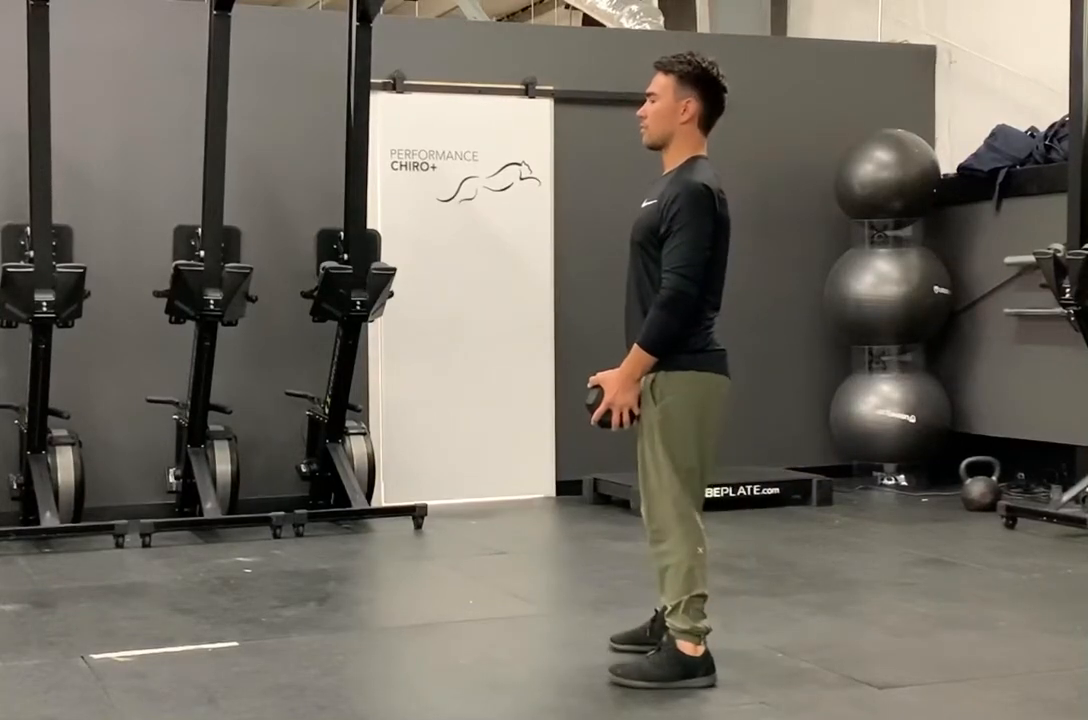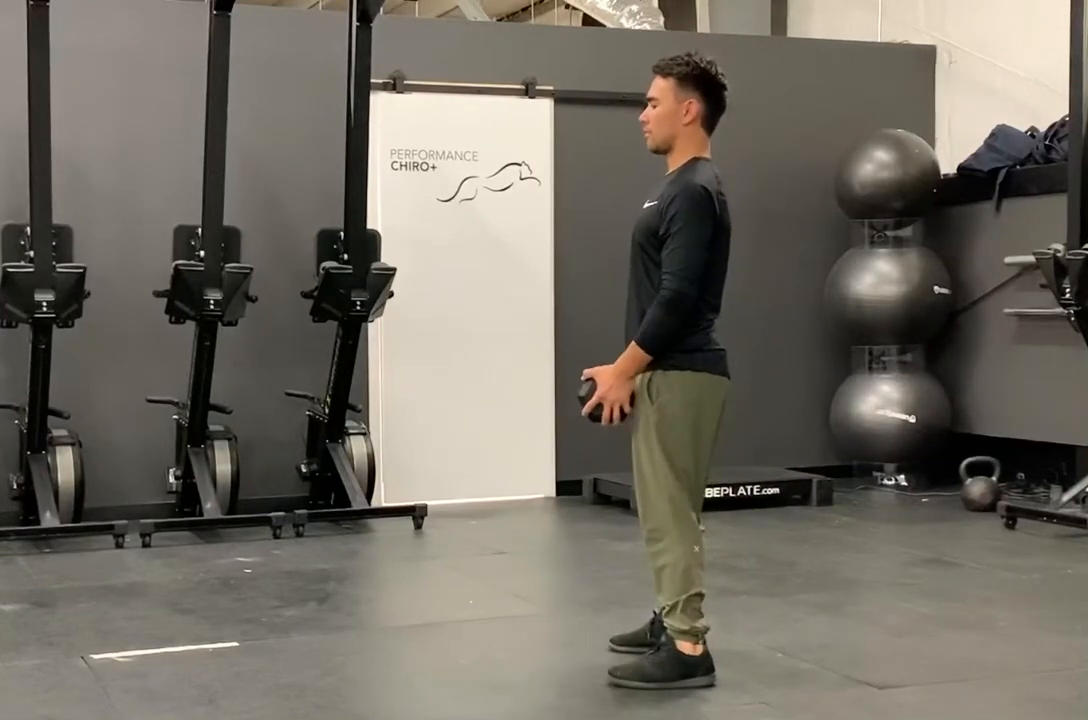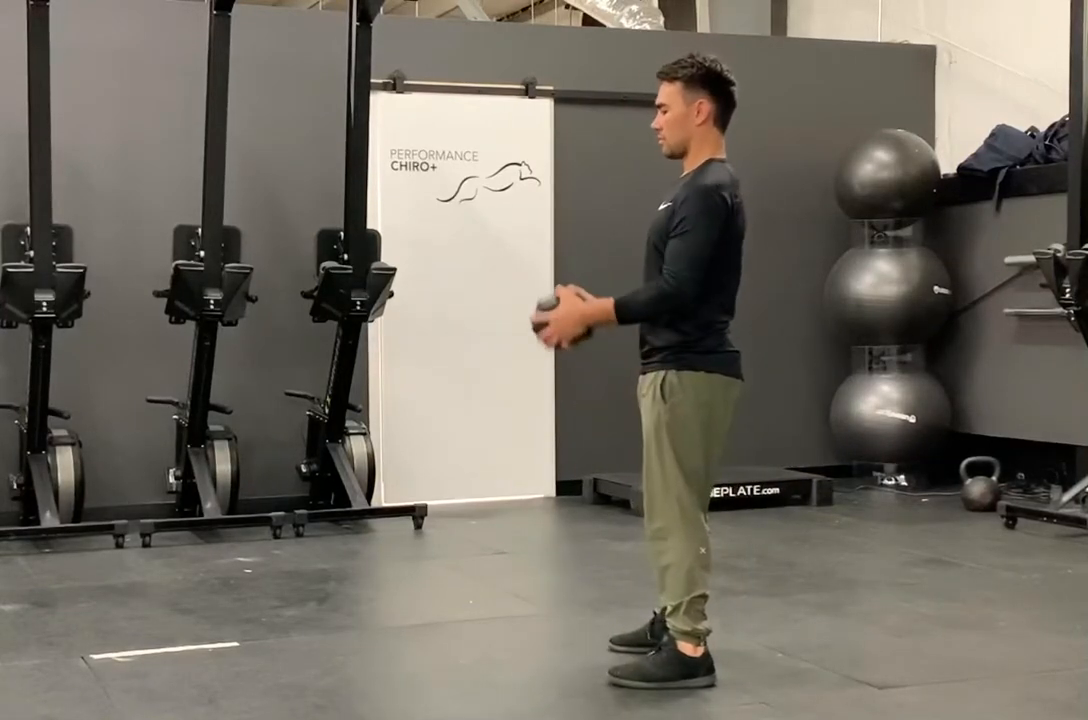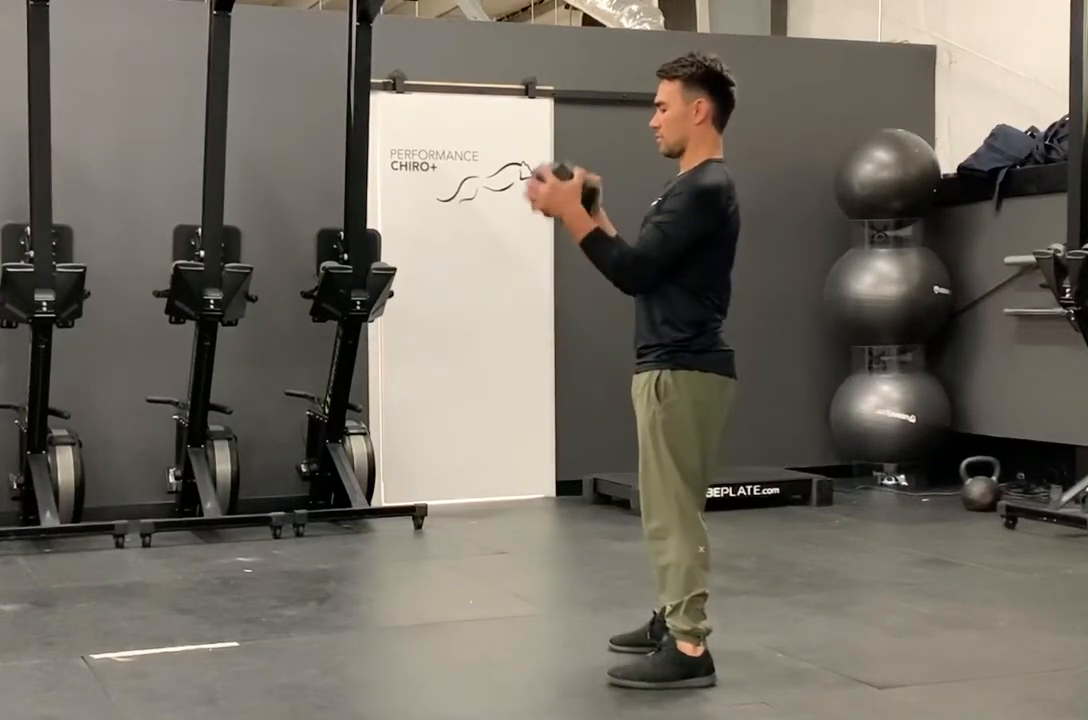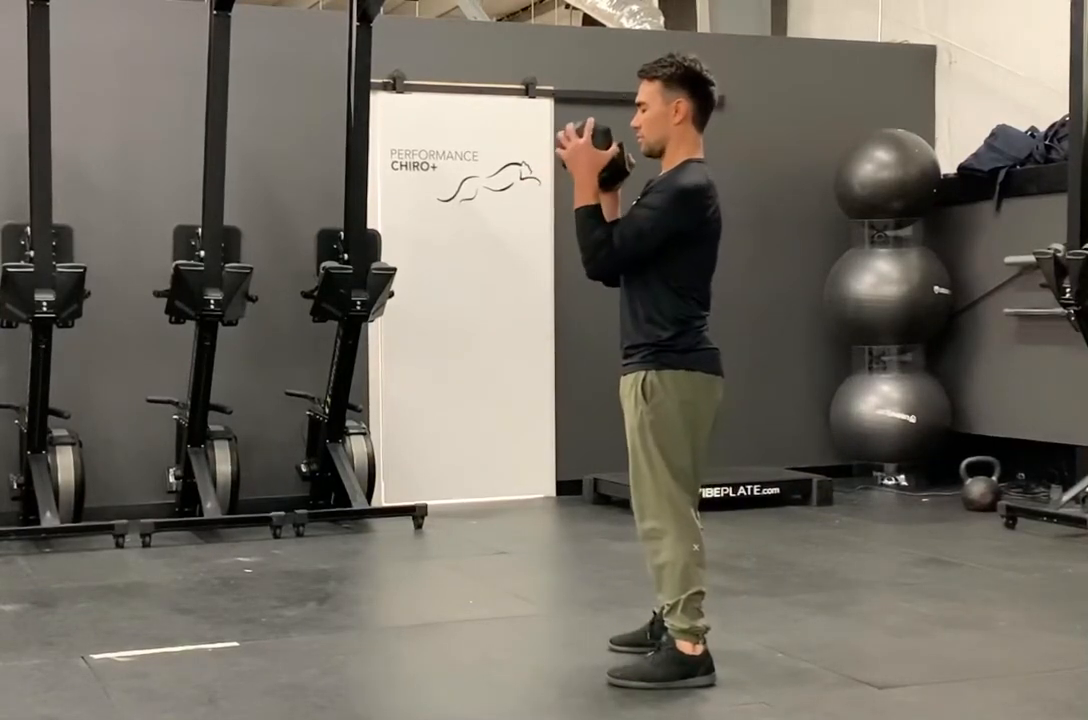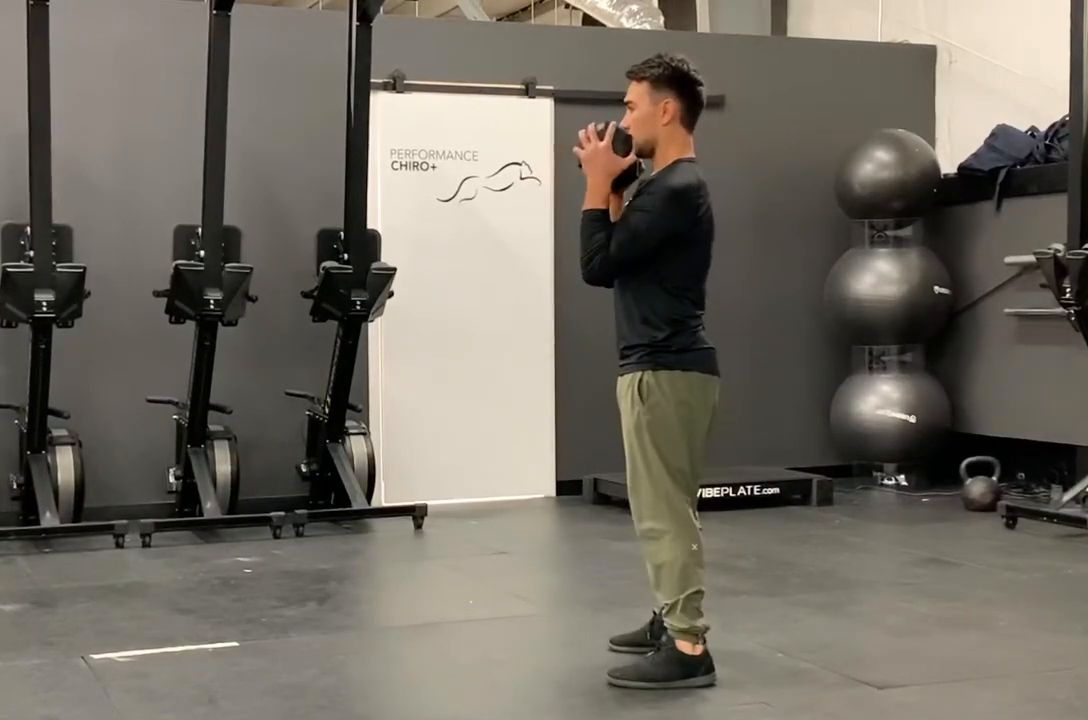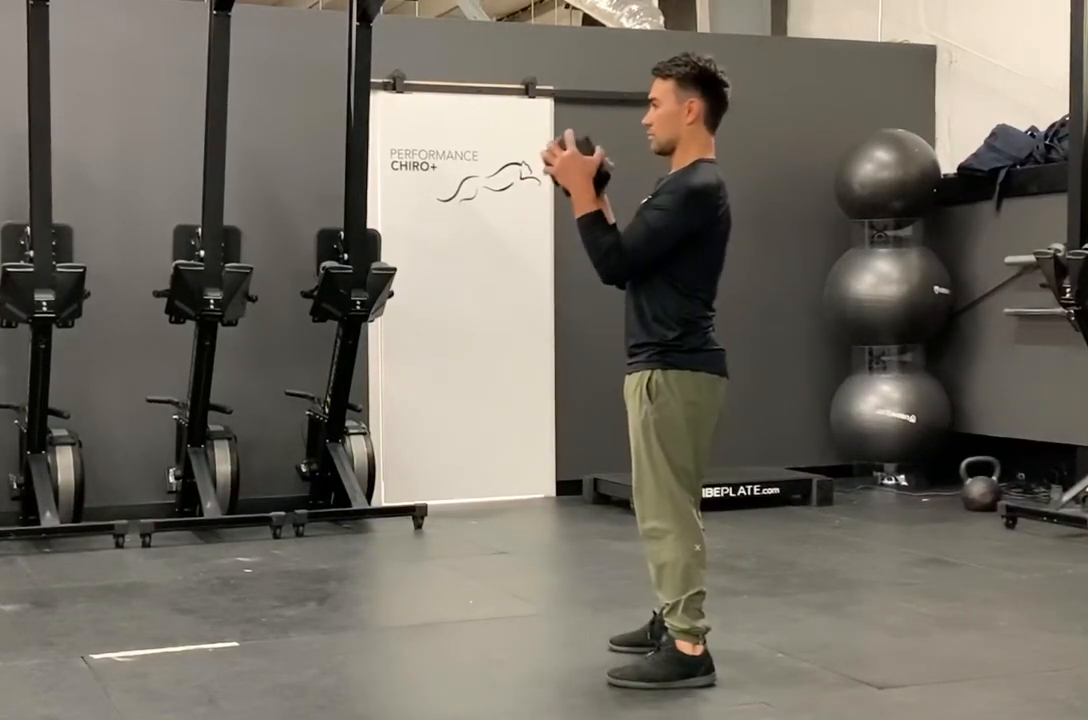
dt=0.3s
person 1, frame 1
left shoulder: (694, 190)
right shoulder: (673, 185)
left elbow: (679, 297)
left wrist: (628, 373)
right wrist: (633, 369)
left hip: (681, 374)
right hip: (670, 371)
left knee: (672, 510)
right knee: (664, 505)
left ankle: (688, 648)
right ankle: (673, 619)
person 1, frame 2
left shoulder: (694, 191)
right shoulder: (679, 186)
left elbow: (680, 298)
left wrist: (621, 372)
right wrist: (628, 366)
left hip: (678, 374)
right hip: (669, 370)
left knee: (669, 511)
right knee: (665, 508)
left ankle: (686, 649)
right ankle: (673, 620)
person 1, frame 3
left shoulder: (708, 191)
right shoulder: (698, 188)
left elbow: (676, 292)
left wrist: (590, 314)
right wrist: (596, 305)
left hip: (689, 372)
right hip: (678, 367)
left knee: (676, 511)
right knee: (669, 508)
left ankle: (688, 650)
right ankle: (674, 620)
person 1, frame 4
left shoulder: (704, 189)
right shoulder: (693, 186)
left elbow: (634, 270)
right elbow: (642, 264)
left wrist: (570, 215)
right wrist: (586, 214)
left hip: (683, 371)
right hip: (671, 366)
left knee: (674, 510)
right knee: (667, 508)
left ankle: (688, 649)
right ankle: (674, 621)
person 1, frame 5
left shoulder: (685, 188)
right shoulder: (674, 185)
left elbow: (603, 262)
right elbow: (620, 258)
left wrist: (584, 180)
right wrist: (603, 188)
left hip: (668, 370)
right hip: (661, 365)
left knee: (667, 510)
right knee: (661, 506)
left ankle: (687, 649)
right ankle: (672, 620)
person 1, frame 6
left shoulder: (676, 189)
right shoulder: (667, 185)
left elbow: (597, 266)
right elbow: (618, 258)
left wrist: (598, 184)
right wrist: (606, 187)
left hip: (664, 370)
right hip: (657, 364)
left knee: (664, 509)
right knee: (660, 506)
left ankle: (687, 649)
right ankle: (672, 620)
person 1, frame 7
left shoulder: (696, 188)
right shoulder: (683, 184)
left elbow: (617, 266)
right elbow: (632, 257)
left wrist: (580, 191)
right wrist: (589, 193)
left hip: (674, 369)
right hip: (666, 364)
left knee: (668, 510)
right knee: (663, 506)
left ankle: (687, 649)
right ankle: (673, 620)
